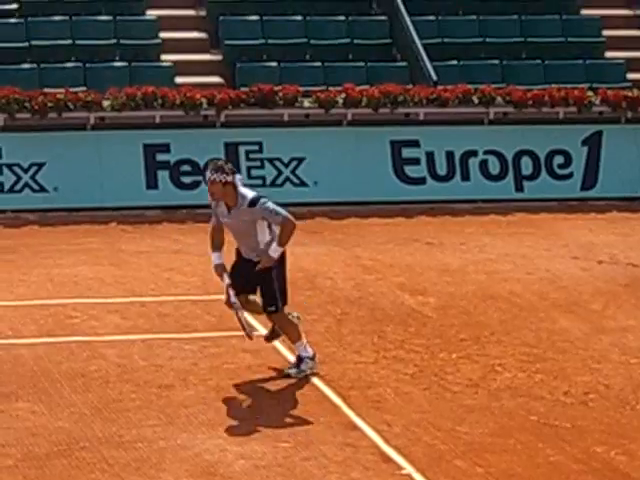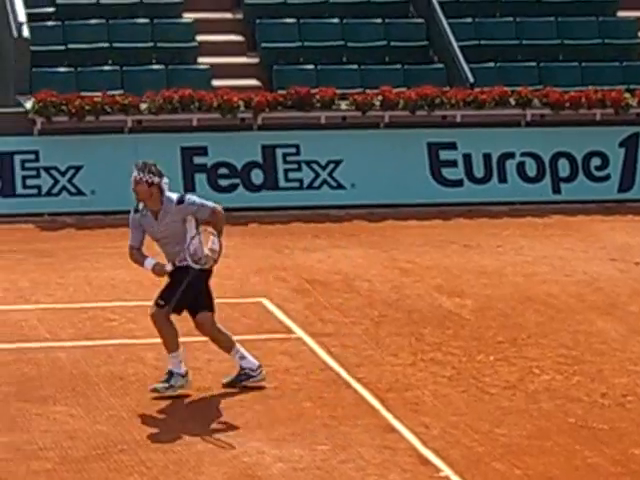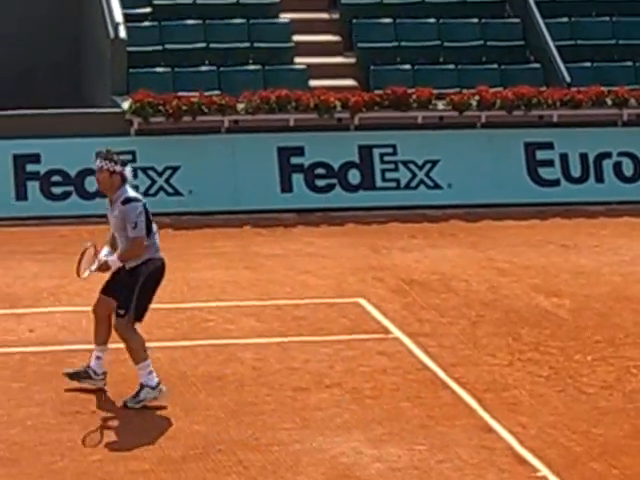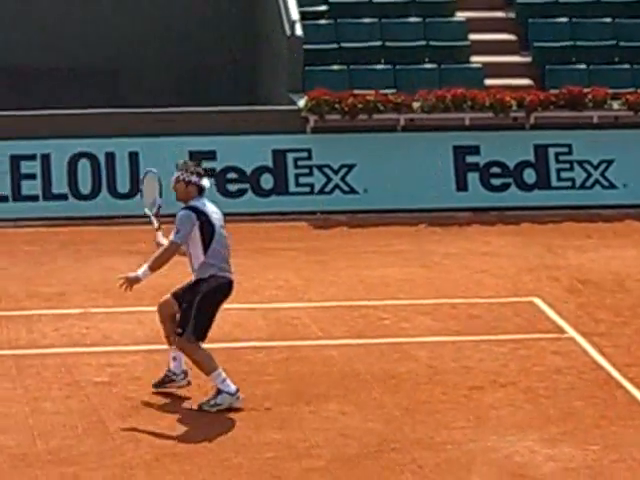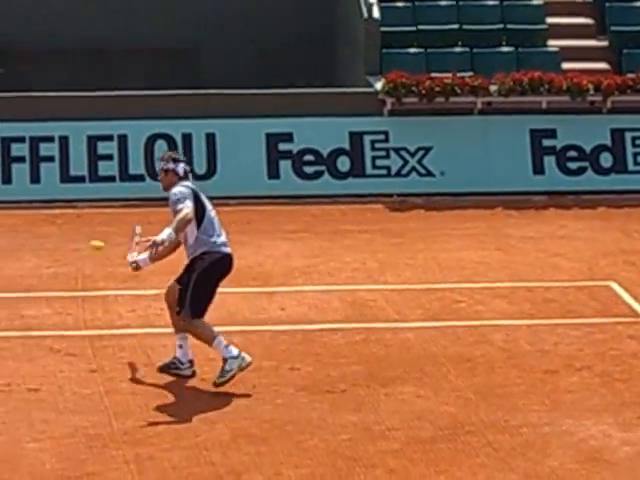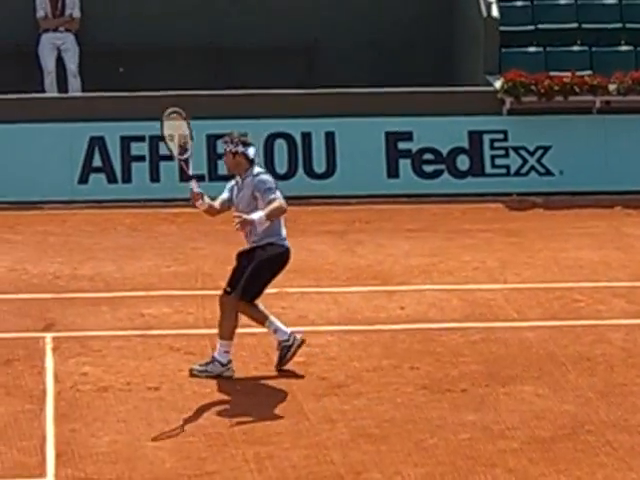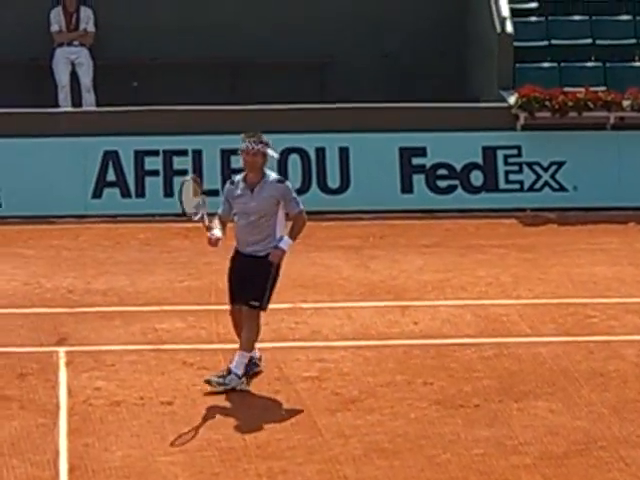
dt=0.4s
person 1, frame 1
left shoulder: (253, 203)
right shoulder: (217, 203)
left elbow: (289, 224)
right elbow: (216, 229)
left wrist: (274, 254)
right wrist: (216, 260)
left hip: (267, 259)
right hip: (246, 256)
left knee: (275, 313)
right knee: (235, 301)
left ankle: (306, 355)
right ankle: (281, 320)
person 1, frame 2
left shoulder: (181, 203)
right shoulder: (138, 215)
left elbow: (217, 212)
right elbow: (134, 251)
left wrist: (217, 245)
right wrist: (150, 264)
left hip: (194, 269)
right hip: (179, 269)
left knee: (159, 315)
right knee: (206, 326)
left ankle: (178, 372)
right ankle: (249, 367)
person 1, frame 3
left shoulder: (131, 204)
right shoulder: (115, 200)
left elbow: (137, 247)
left wrist: (109, 261)
right wrist: (105, 253)
left hip: (148, 267)
right hip: (131, 267)
left knee: (123, 324)
right knee: (101, 310)
left ankle: (150, 384)
right ankle: (96, 370)
person 1, frame 4
left shoulder: (187, 213)
right shoulder: (210, 209)
left elbow: (168, 251)
left wrist: (141, 274)
right wrist: (172, 244)
left hip: (212, 284)
right hip: (215, 281)
left knee: (189, 343)
right knee: (165, 308)
left ankle: (227, 391)
right ankle: (177, 371)
person 1, frame 5
left shoulder: (179, 192)
right shoulder: (186, 193)
left elbow: (186, 216)
right elbow: (174, 245)
left wrist: (162, 237)
right wrist: (144, 259)
left hip: (211, 258)
right hip: (212, 258)
left knee: (185, 318)
right knee: (172, 296)
left ankle: (233, 356)
right ankle: (183, 360)
person 1, frame 6
left shoulder: (260, 179)
right shoulder: (235, 185)
left elbow: (280, 205)
right elbow: (215, 209)
left wrist: (256, 218)
right wrist: (201, 201)
left hip: (269, 250)
right hip: (257, 250)
left knee: (228, 300)
right knee: (240, 302)
left ankle: (222, 361)
right ankle: (287, 338)
person 1, frame 7
left shoulder: (279, 186)
right shoulder: (232, 187)
left elbow: (300, 218)
right elbow: (223, 218)
left wrist: (284, 246)
right wrist: (216, 233)
left hip: (267, 257)
right hip: (241, 255)
left knee: (252, 313)
right knee: (236, 311)
left ankle: (236, 371)
right ankle: (251, 359)
